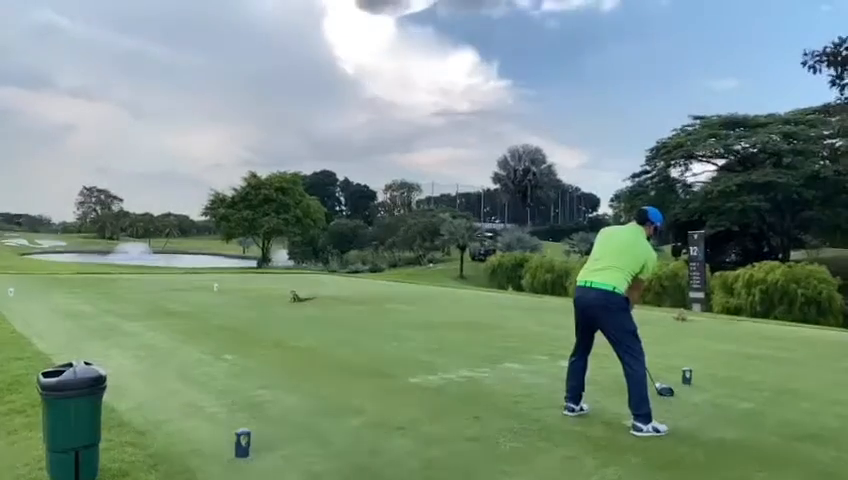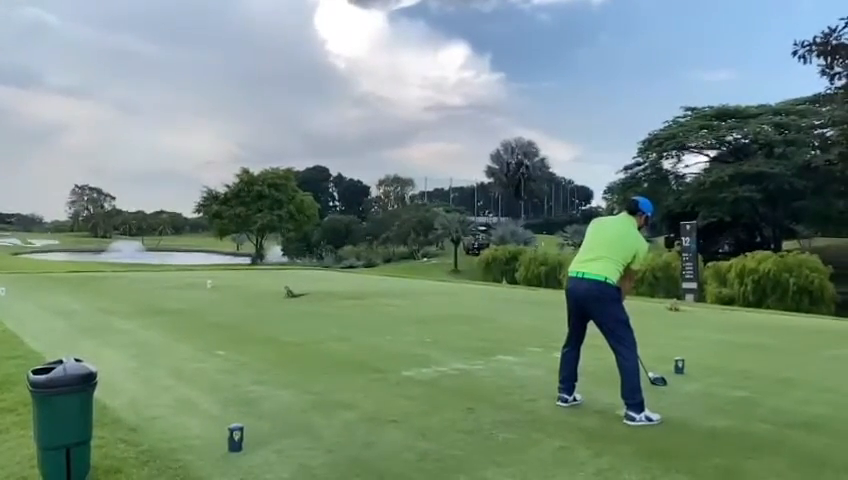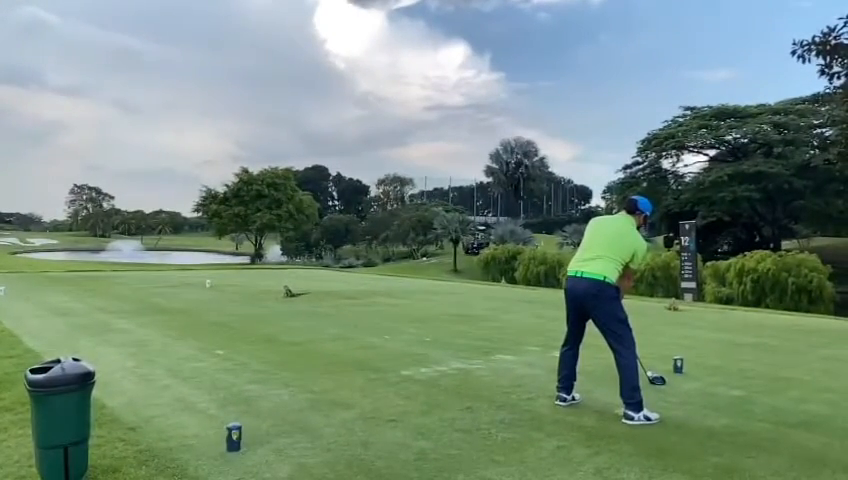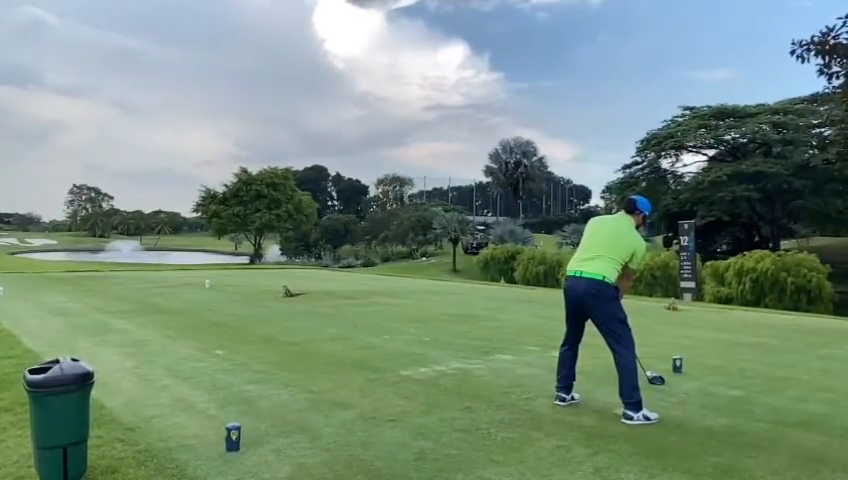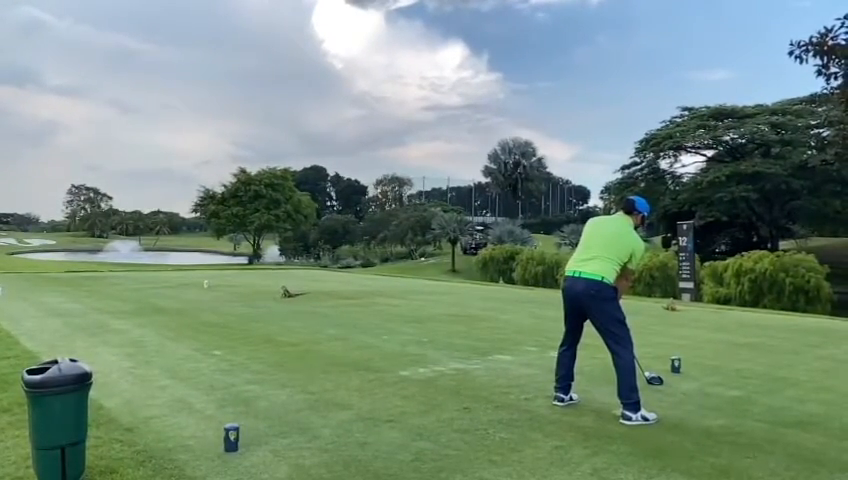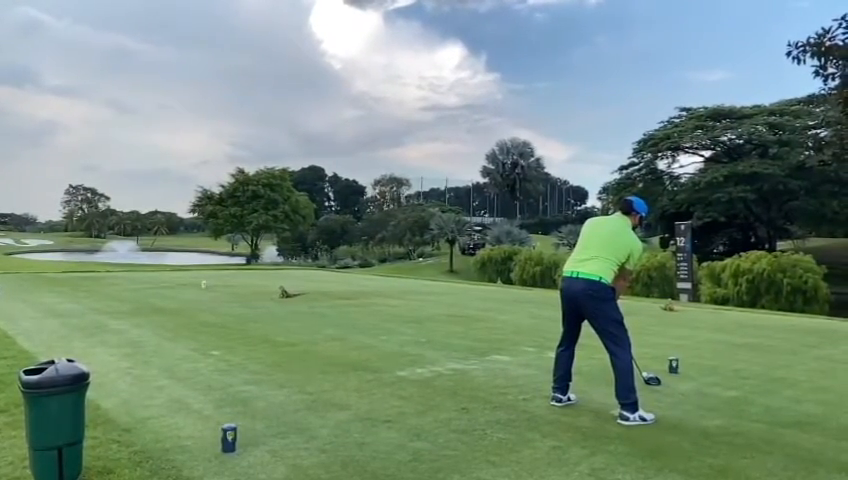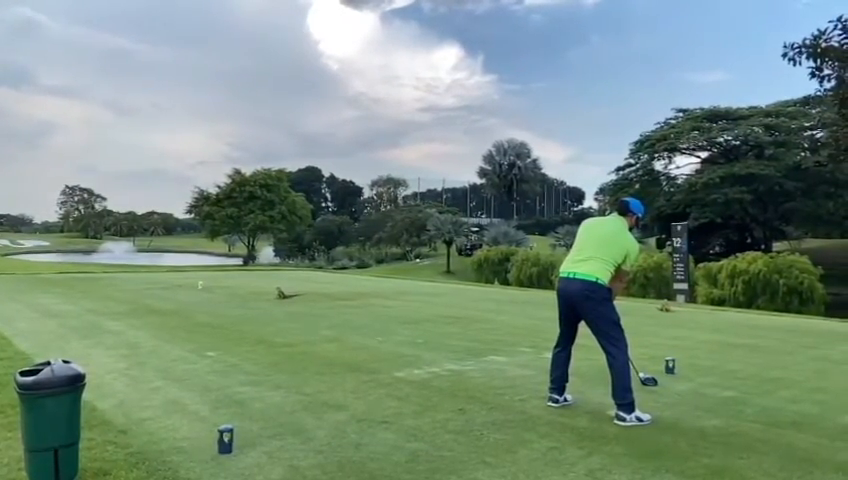
dt=0.7s
person 1, frame 1
left shoulder: (607, 231)
right shoulder: (648, 252)
right elbow: (635, 290)
right wrist: (625, 311)
left hip: (582, 290)
right hip: (608, 297)
left knee: (580, 349)
right knee: (633, 357)
left ankle: (572, 402)
right ankle: (642, 421)
person 1, frame 2
left shoulder: (598, 222)
right shoulder: (639, 242)
right elbow: (627, 279)
right wrist: (617, 301)
left hip: (573, 281)
right hip: (600, 287)
left knee: (573, 340)
right knee: (626, 347)
left ankle: (565, 393)
right ankle: (635, 410)
person 1, frame 3
left shoulder: (597, 221)
right shoulder: (638, 241)
right elbow: (626, 278)
right wrist: (616, 299)
left hip: (572, 281)
right hip: (599, 287)
left knee: (572, 339)
right knee: (624, 347)
left ankle: (564, 392)
right ankle: (633, 409)
person 1, frame 4
left shoulder: (596, 221)
right shoulder: (638, 241)
right elbow: (626, 278)
right wrist: (615, 299)
left hip: (571, 281)
right hip: (598, 286)
left knee: (571, 339)
right knee: (624, 346)
left ankle: (563, 392)
right ankle: (632, 409)
person 1, frame 5
left shoulder: (594, 221)
right shoulder: (636, 241)
right elbow: (625, 278)
right wrist: (613, 300)
left hip: (570, 281)
right hip: (597, 287)
left knee: (570, 339)
right knee: (622, 347)
left ankle: (562, 392)
right ankle: (631, 409)
person 1, frame 6
left shoulder: (592, 222)
right shoulder: (634, 242)
right elbow: (623, 279)
right wrist: (611, 300)
left hip: (568, 281)
right hip: (594, 287)
left knee: (568, 339)
right knee: (620, 347)
left ankle: (560, 392)
right ankle: (629, 410)
person 1, frame 7
left shoulder: (589, 223)
right shoulder: (630, 242)
right elbow: (620, 279)
right wrist: (607, 300)
left hip: (565, 282)
right hip: (591, 288)
left knee: (564, 340)
right knee: (616, 348)
left ankle: (556, 393)
right ankle: (625, 410)
